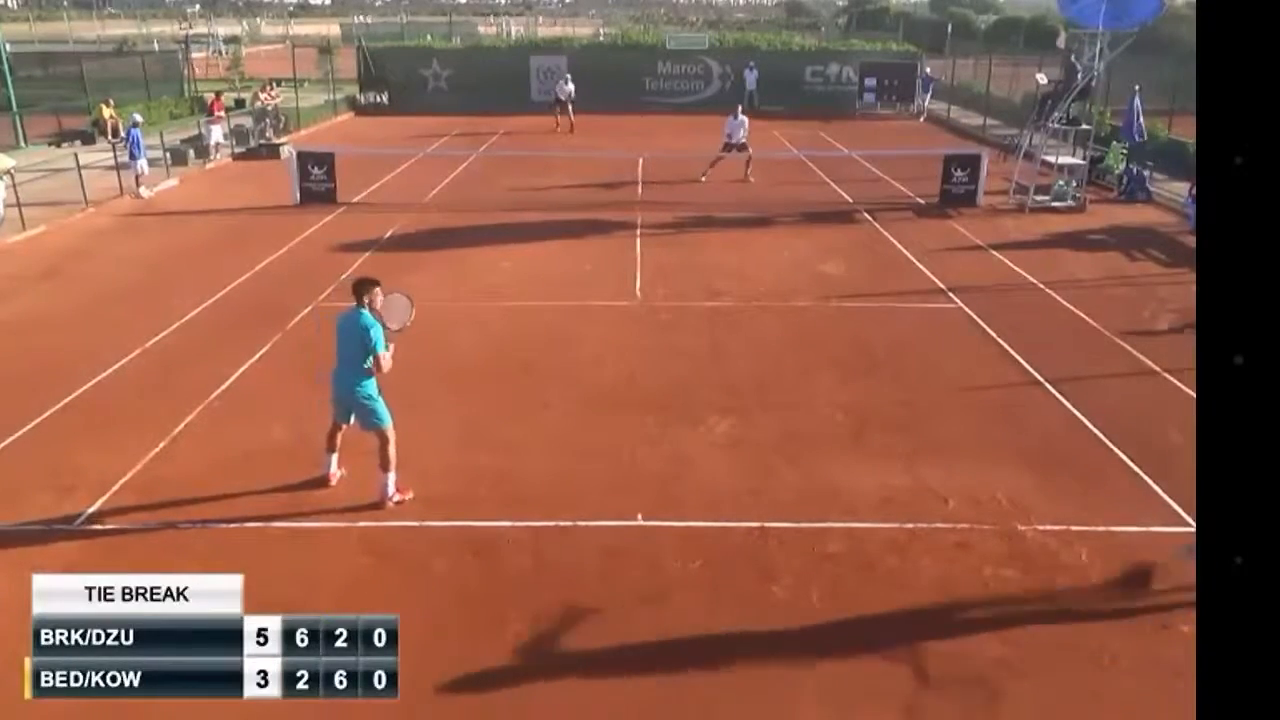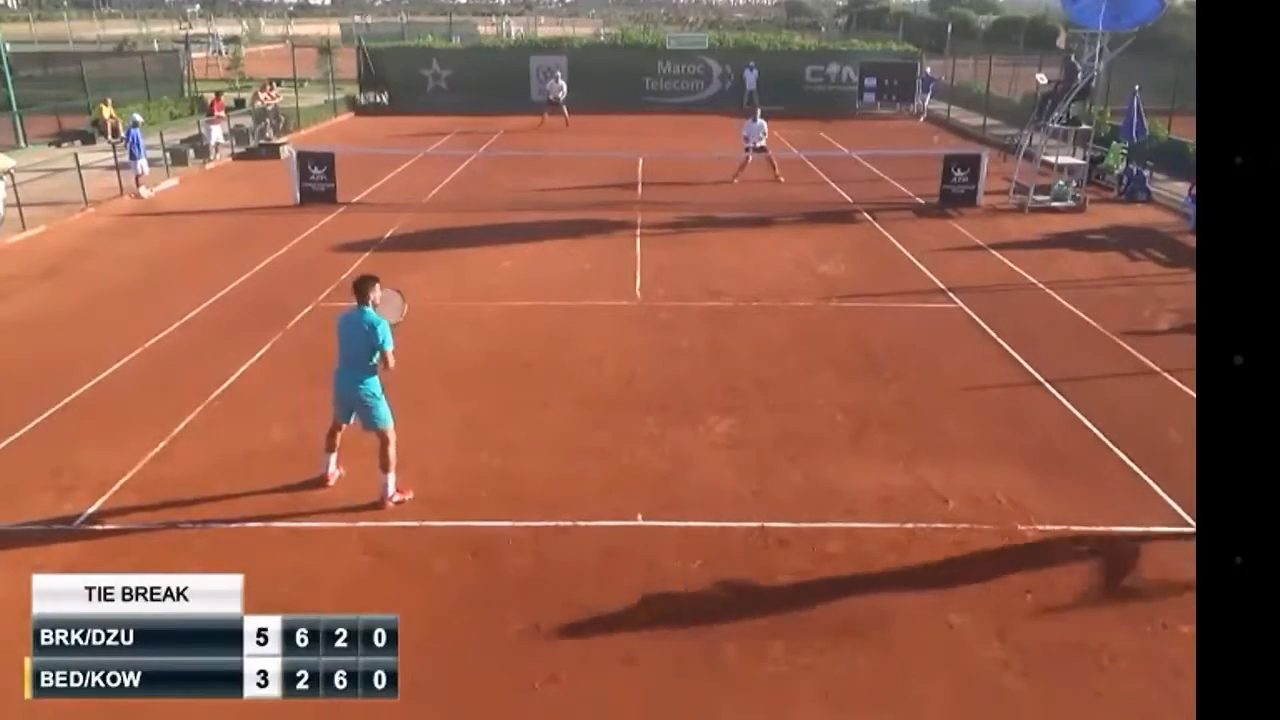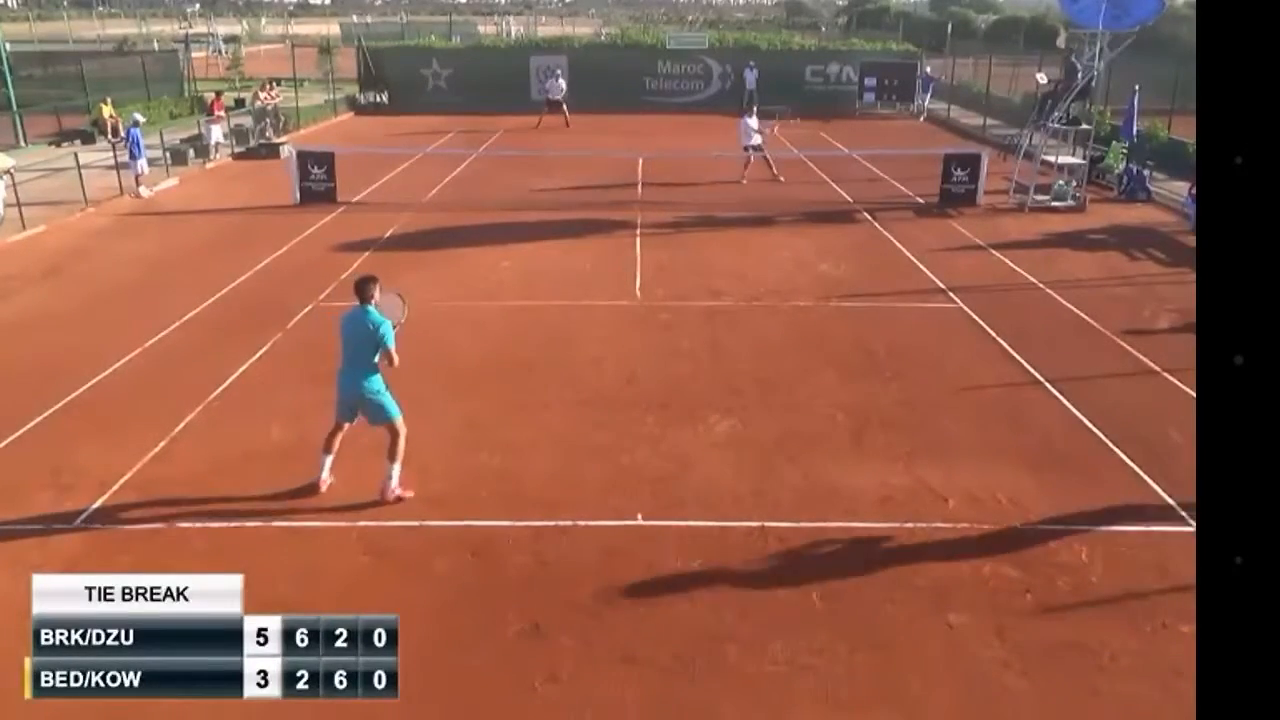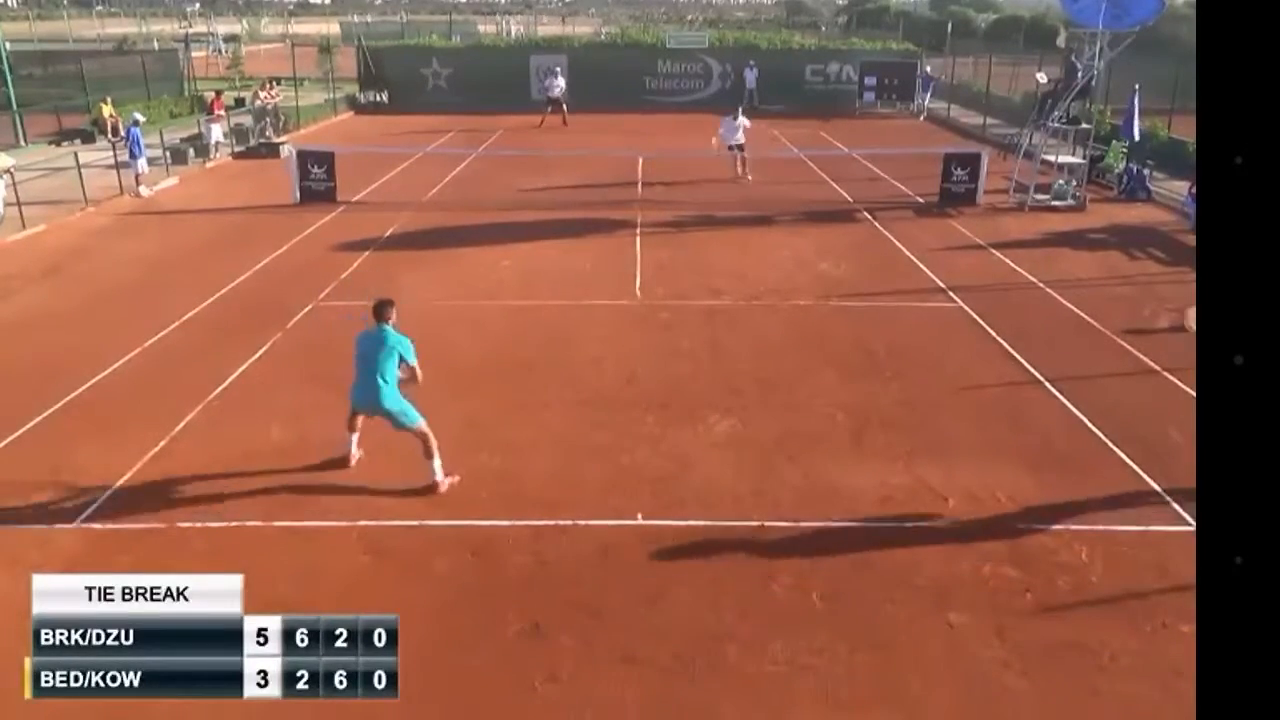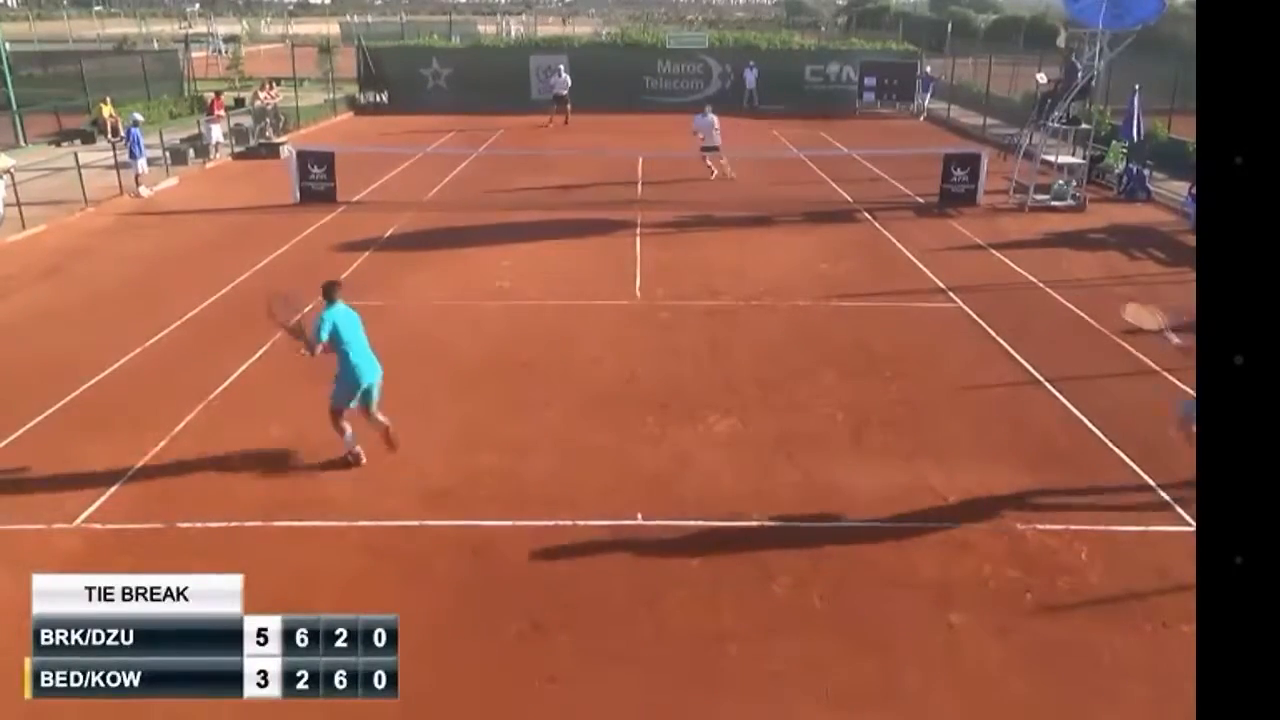
dt=0.3s
person 1, frame 1
left shoulder: (343, 319)
right shoulder: (372, 326)
right elbow: (381, 368)
left wrist: (381, 351)
right wrist: (389, 355)
left hip: (340, 386)
right hip: (362, 390)
left knee: (337, 427)
right knee: (388, 437)
left ankle: (332, 471)
right ankle: (389, 492)
person 1, frame 2
left shoulder: (344, 319)
right shoulder: (378, 324)
right elbow: (388, 364)
right wrist: (390, 352)
left hip: (342, 385)
right hip: (366, 389)
left knee: (337, 427)
right knee: (387, 439)
left ankle: (330, 472)
right ankle: (389, 493)
person 1, frame 3
left shoulder: (347, 319)
right shoulder: (381, 323)
right elbow: (393, 362)
right wrist: (391, 351)
left hip: (346, 384)
right hip: (369, 386)
left knee: (339, 428)
right knee: (398, 431)
left ankle: (323, 477)
right ankle: (391, 487)
person 1, frame 4
left shoulder: (362, 339)
right shoulder: (401, 342)
right elbow: (417, 378)
right wrist: (400, 377)
left hip: (362, 395)
right hip: (387, 398)
left knee: (356, 412)
right knee: (425, 433)
left ankle: (353, 454)
right ankle: (439, 479)
person 1, frame 5
left shoulder: (327, 316)
right shoulder: (352, 314)
left elbow: (315, 351)
right wrist: (327, 347)
left hip: (353, 374)
right hip: (373, 370)
left knee: (336, 414)
right knee: (370, 412)
left ankle: (355, 452)
right ankle: (385, 428)
